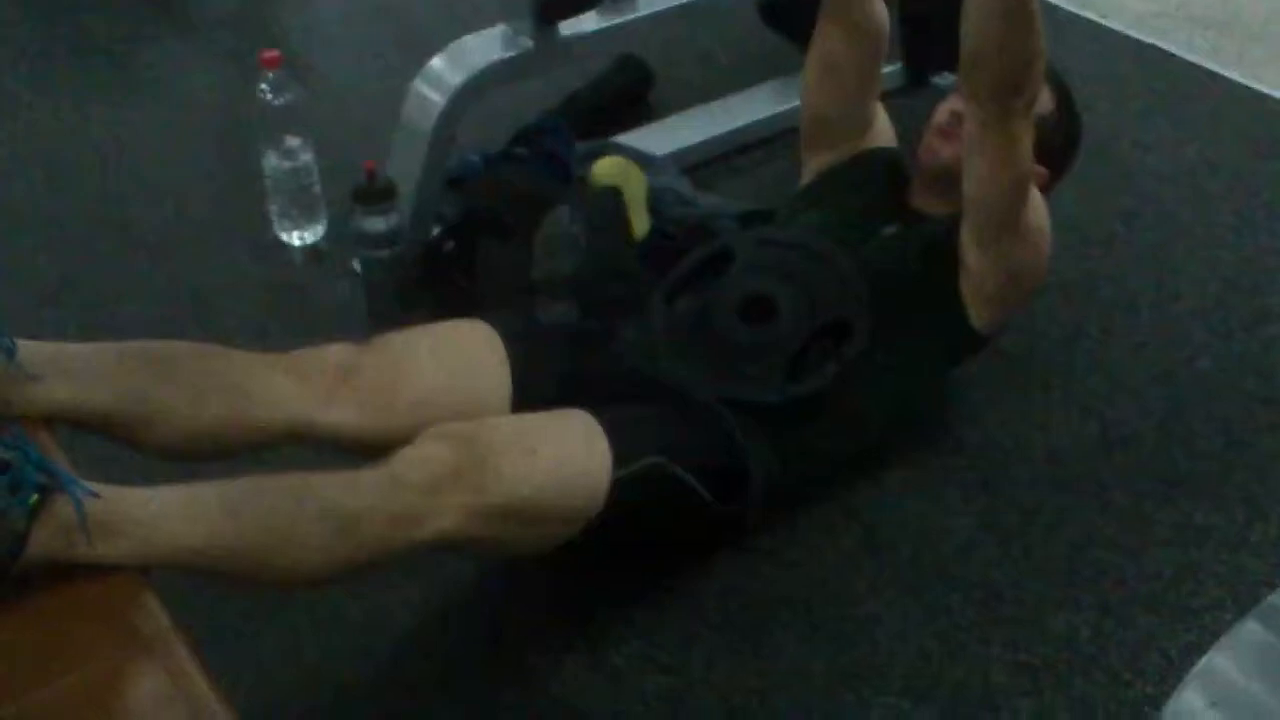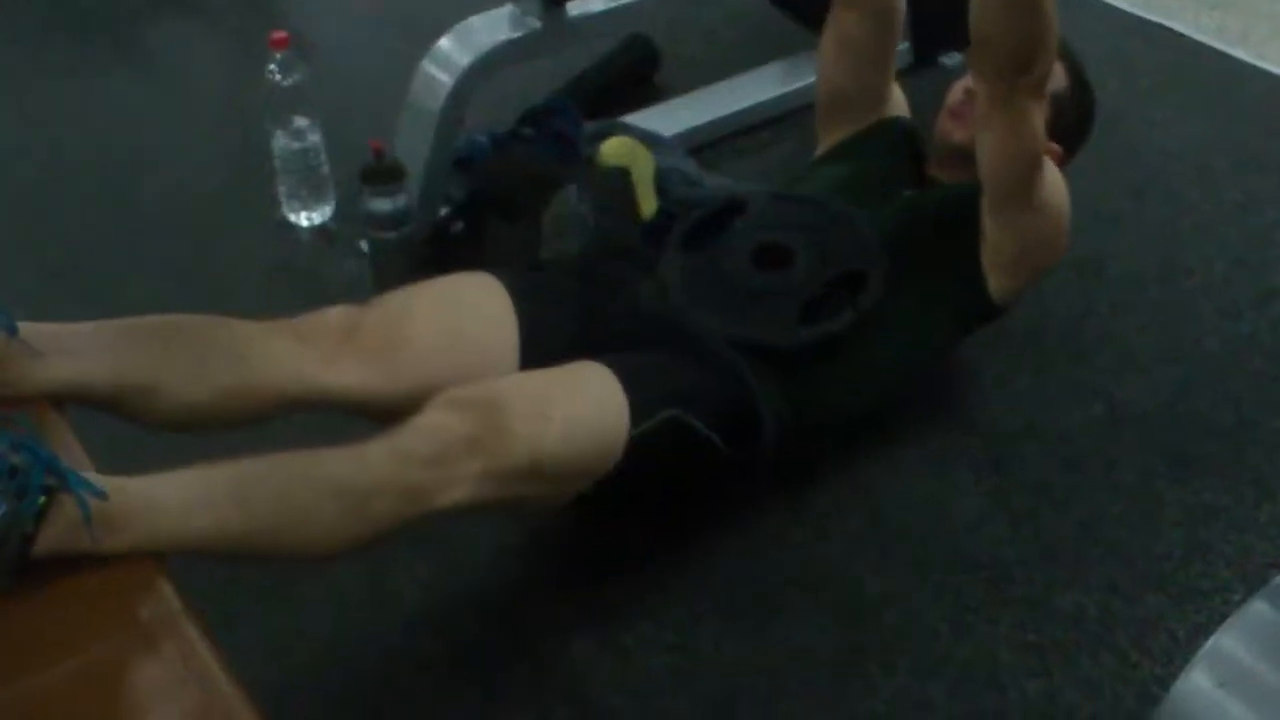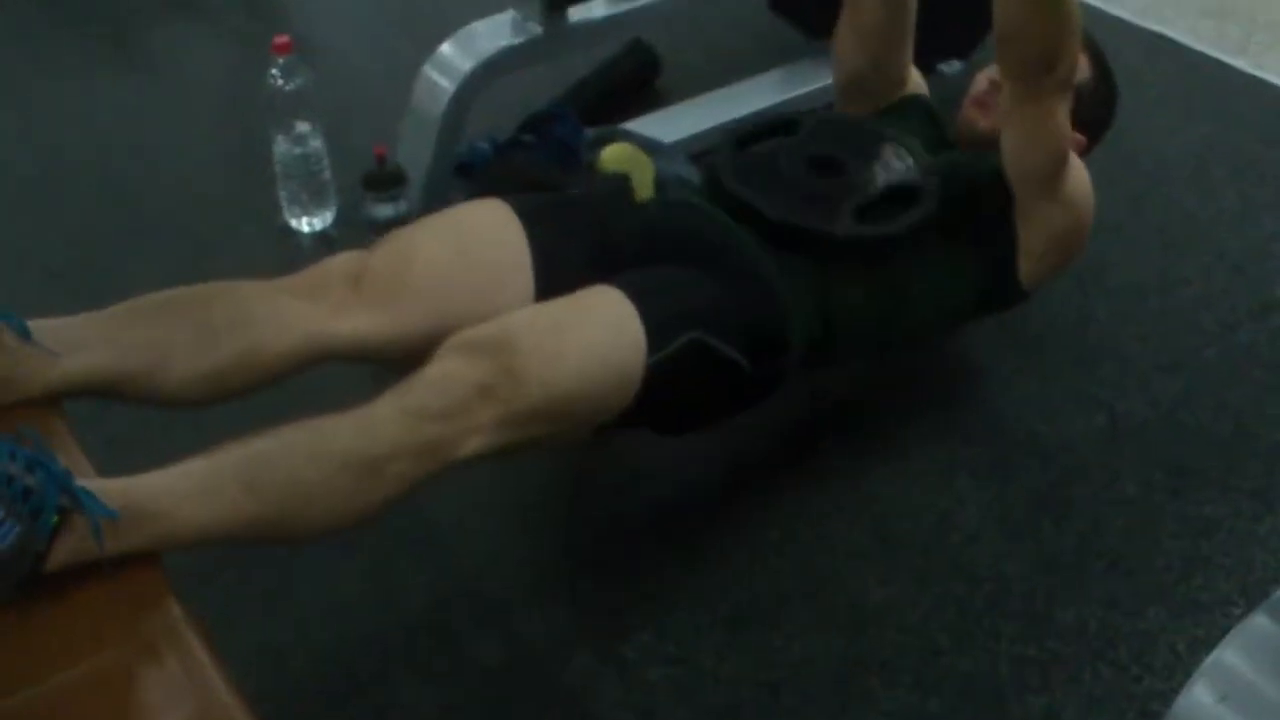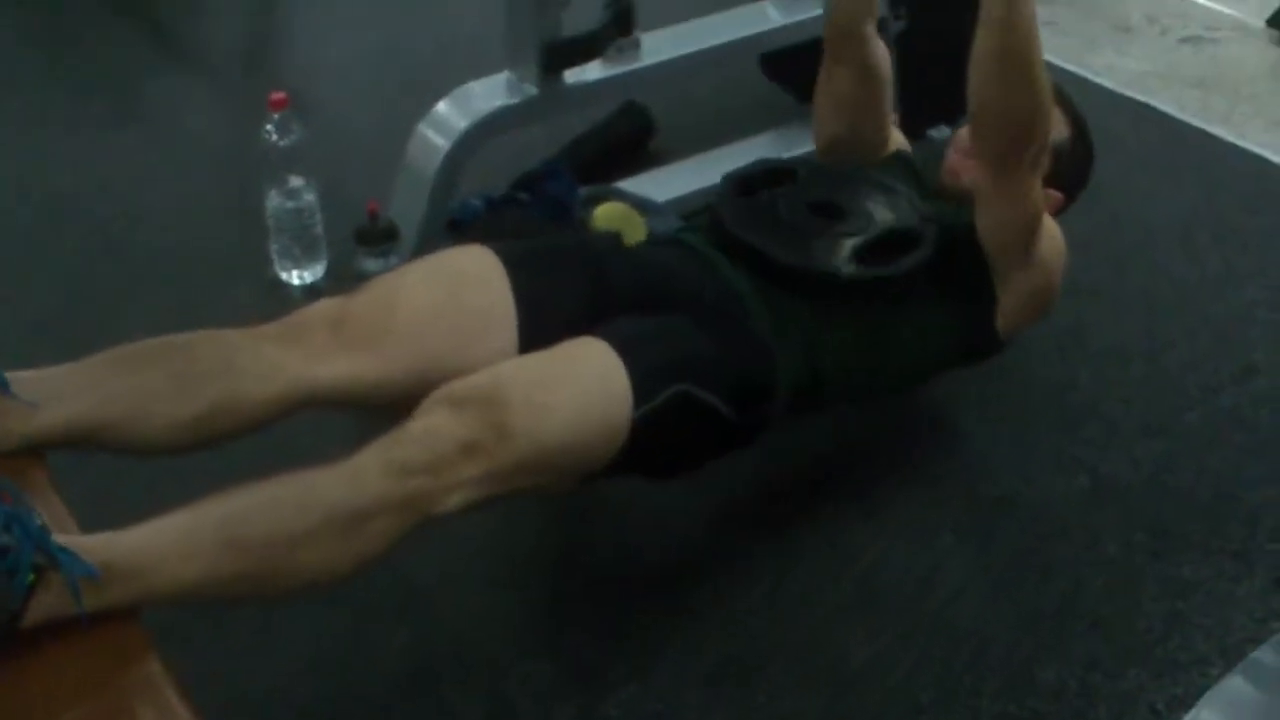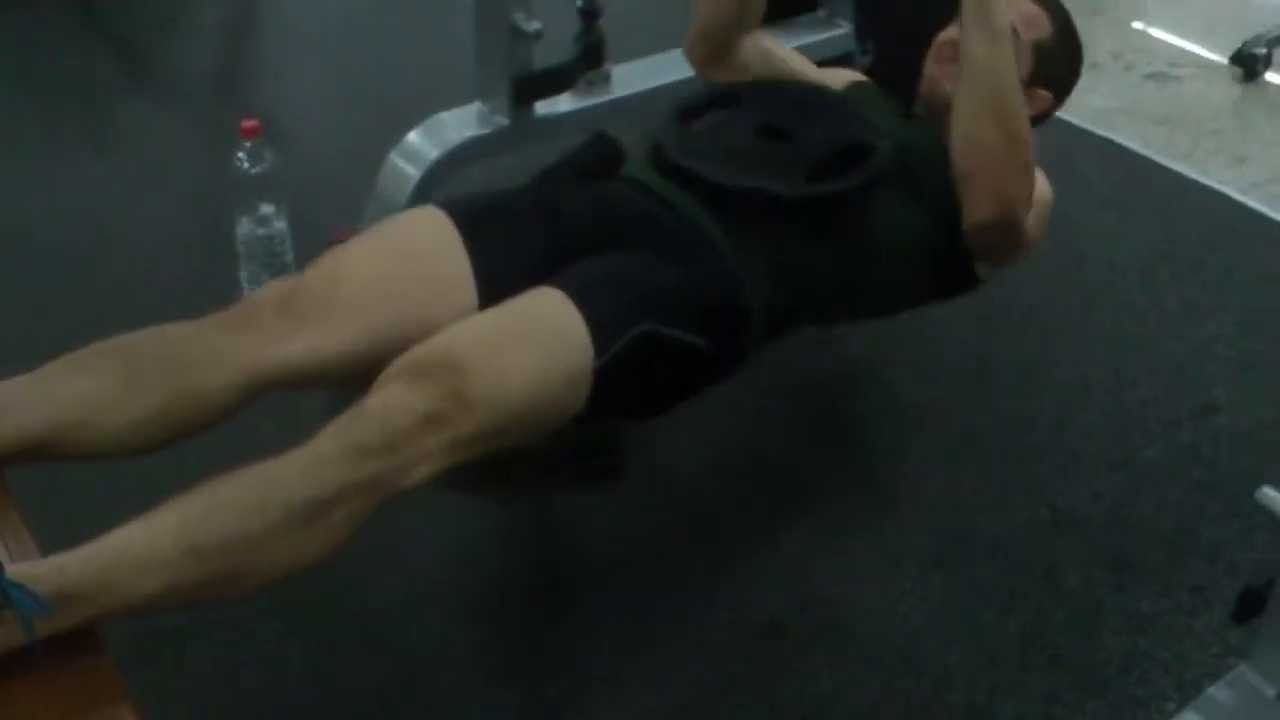
dt=0.3s
person 1, frame 1
left shoulder: (994, 255)
right shoulder: (862, 168)
left elbow: (1003, 97)
left hip: (722, 437)
right hip: (627, 348)
left knee: (446, 477)
right knee: (338, 383)
person 1, frame 2
left shoulder: (1016, 223)
right shoulder: (877, 133)
left hip: (730, 377)
right hip: (638, 298)
left knee: (458, 439)
right knee: (336, 344)
person 1, frame 3
left shoulder: (1043, 209)
right shoulder: (902, 113)
left hip: (750, 299)
right hip: (665, 223)
left knee: (472, 384)
right knee: (345, 289)
person 1, frame 4
left shoulder: (1017, 263)
right shoulder: (888, 164)
left elbow: (1007, 153)
left hip: (735, 347)
right hip: (645, 266)
left knee: (454, 441)
right knee: (324, 339)
person 1, frame 5
left shoulder: (1017, 200)
right shoulder: (859, 95)
left elbow: (991, 205)
left hip: (706, 274)
right hip: (610, 204)
left knee: (415, 412)
right knee: (274, 321)
